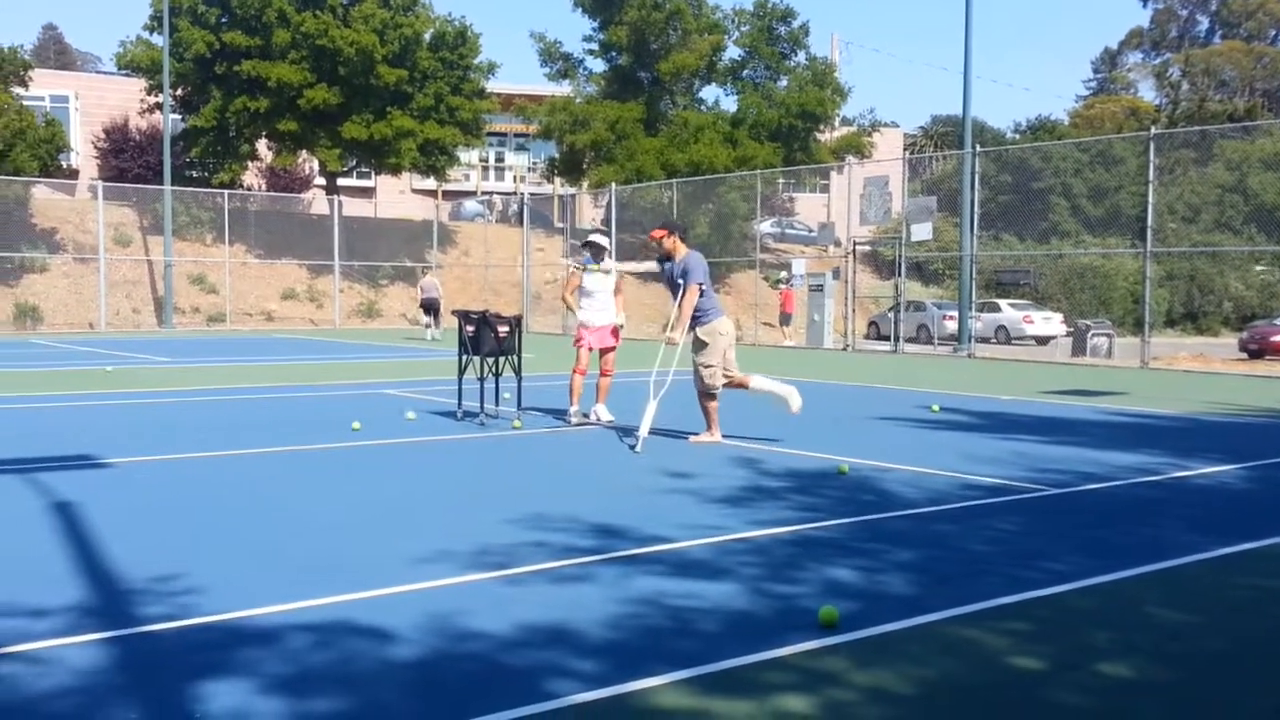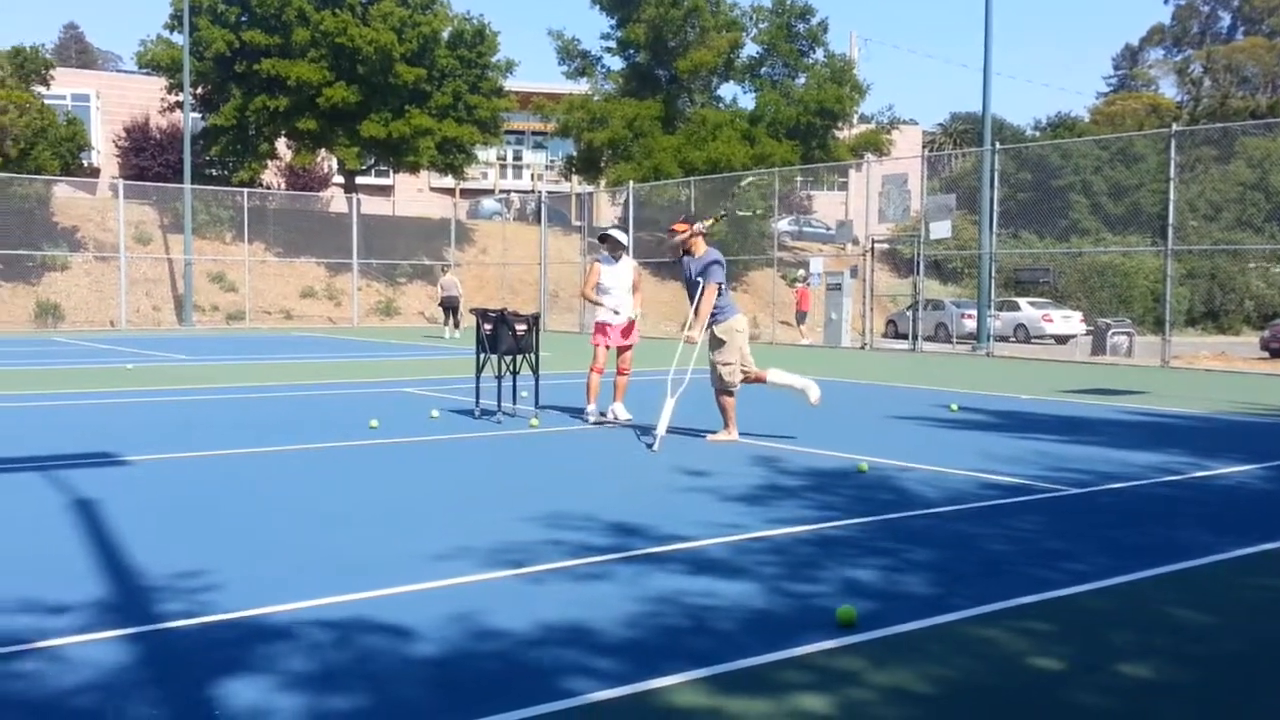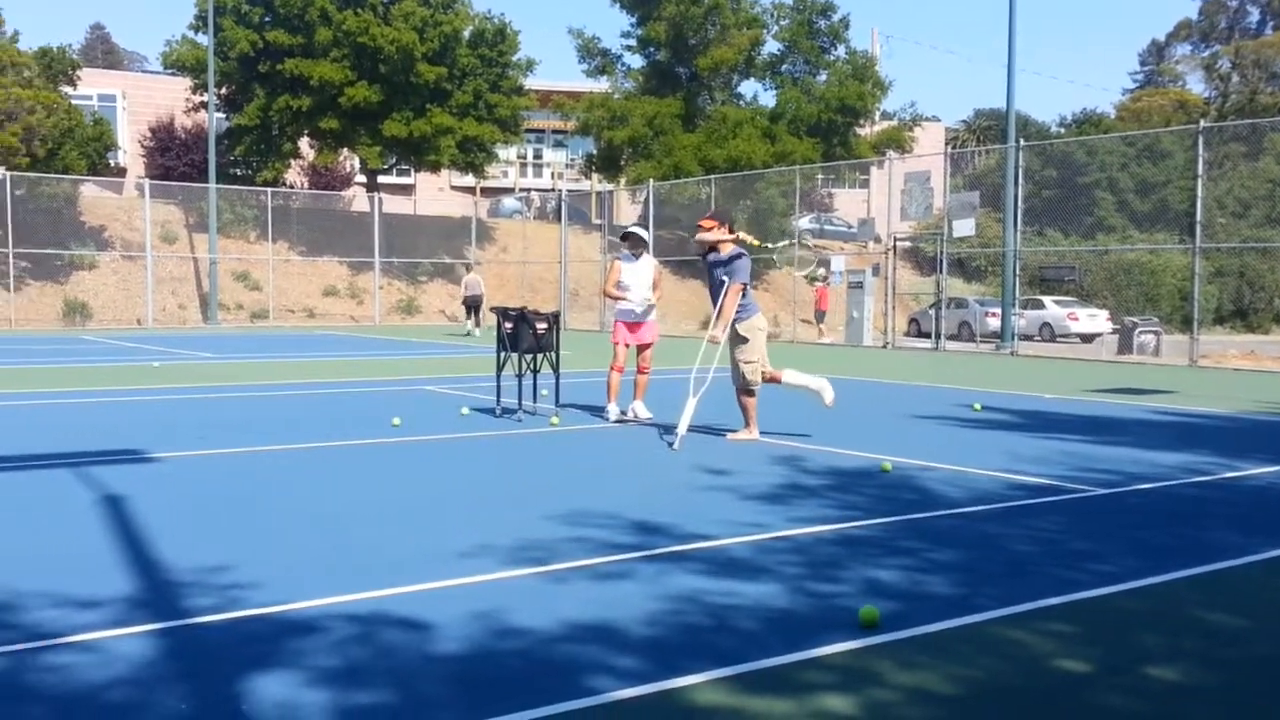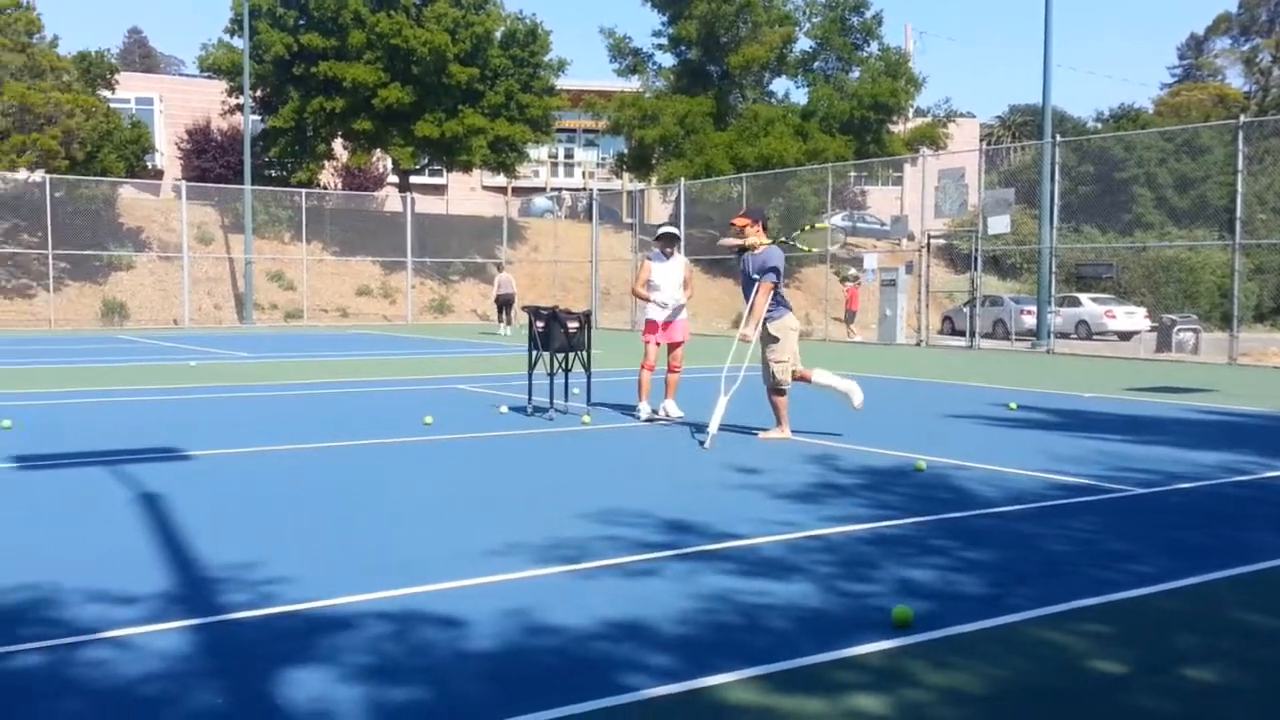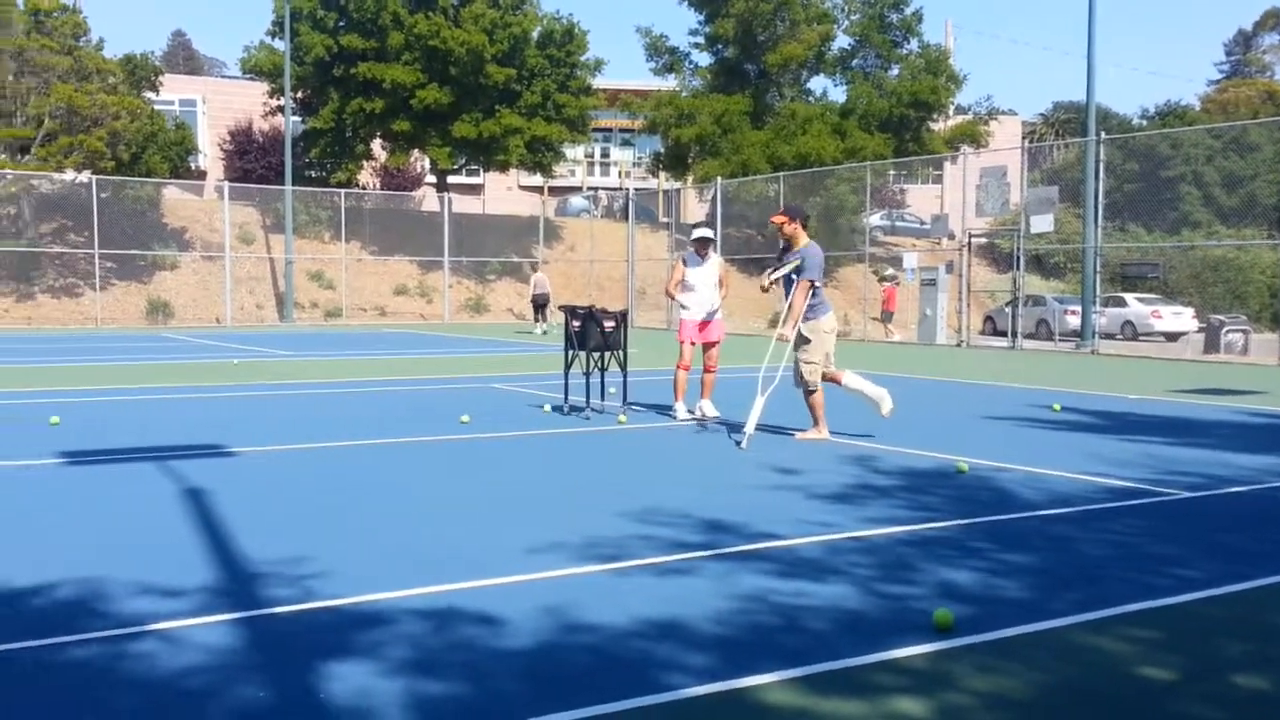
dt=0.2s
person 1, frame 1
left shoulder: (694, 260)
right shoulder: (667, 263)
left elbow: (690, 298)
left wrist: (677, 331)
left hip: (712, 326)
right hip: (705, 329)
left knee: (706, 384)
right knee: (732, 378)
left ankle: (713, 432)
right ankle: (783, 391)
person 1, frame 2
left shoulder: (712, 258)
right shoulder: (685, 256)
left elbow: (708, 296)
right elbow: (672, 242)
left wrist: (695, 329)
right wrist: (687, 235)
left hip: (727, 324)
right hip: (718, 327)
left knee: (723, 382)
right knee: (749, 373)
left ankle: (730, 430)
right ankle: (800, 383)
person 1, frame 3
left shoulder: (739, 257)
right shoulder: (710, 251)
left elbow: (732, 296)
right elbow: (698, 238)
left wrist: (719, 328)
right wrist: (729, 237)
left hip: (747, 323)
right hip: (738, 326)
left knee: (744, 381)
right knee: (764, 374)
left ankle: (751, 429)
right ankle: (816, 383)
person 1, frame 4
left shoulder: (773, 255)
right shoulder: (746, 249)
left elbow: (763, 295)
right elbow: (722, 243)
left wrist: (749, 327)
right wrist: (743, 242)
left hip: (779, 322)
right hip: (770, 324)
left knee: (776, 379)
right knee: (795, 372)
left ankle: (782, 427)
right ankle: (845, 385)
person 1, frame 5
left shoulder: (810, 254)
right shoulder: (788, 249)
left elbow: (802, 293)
right elbow: (782, 277)
left wrist: (788, 326)
right wrist: (767, 278)
left hip: (815, 322)
right hip: (816, 320)
left knee: (810, 378)
right knee: (827, 372)
left ankle: (819, 428)
right ankle: (874, 391)
person 2, frame 1
left shoulder: (614, 268)
right shoulder: (581, 268)
right elbow: (566, 294)
left wrist: (620, 314)
right wrist: (578, 313)
left hip: (609, 324)
right hip: (587, 324)
left knee: (607, 368)
right knee: (581, 366)
left ankle: (599, 408)
right ankle: (574, 409)
person 2, frame 2
left shoulder: (632, 265)
right shoulder: (599, 264)
left elbow: (637, 291)
right elbow: (586, 292)
left wrist: (636, 308)
right wrist: (605, 303)
left hip: (626, 322)
right hip: (605, 322)
left knee: (624, 367)
right knee: (598, 364)
left ankle: (617, 406)
right ankle: (591, 408)
person 2, frame 3
left shoulder: (653, 264)
right shoulder: (619, 262)
left elbow: (658, 289)
right elbow: (607, 290)
left wrist: (653, 299)
right wrist: (628, 296)
left hip: (647, 319)
right hip: (624, 319)
left knee: (645, 365)
right knee: (618, 363)
left ankle: (637, 405)
right ankle: (611, 406)
person 2, frame 4
left shoulder: (683, 262)
right shoulder: (649, 261)
left elbow: (689, 288)
right elbow: (636, 288)
left wrist: (684, 298)
right wrist: (652, 298)
left hip: (678, 318)
right hip: (654, 318)
left knee: (675, 364)
right knee: (649, 362)
left ankle: (668, 403)
right ankle: (643, 405)
person 2, frame 5
left shoulder: (718, 262)
right shoulder: (684, 261)
left elbow: (724, 287)
right elbow: (670, 287)
left wrist: (719, 300)
right wrist: (677, 297)
left hip: (712, 317)
right hip: (690, 317)
left knee: (711, 363)
right knee: (685, 361)
left ankle: (704, 403)
right ankle: (679, 405)
